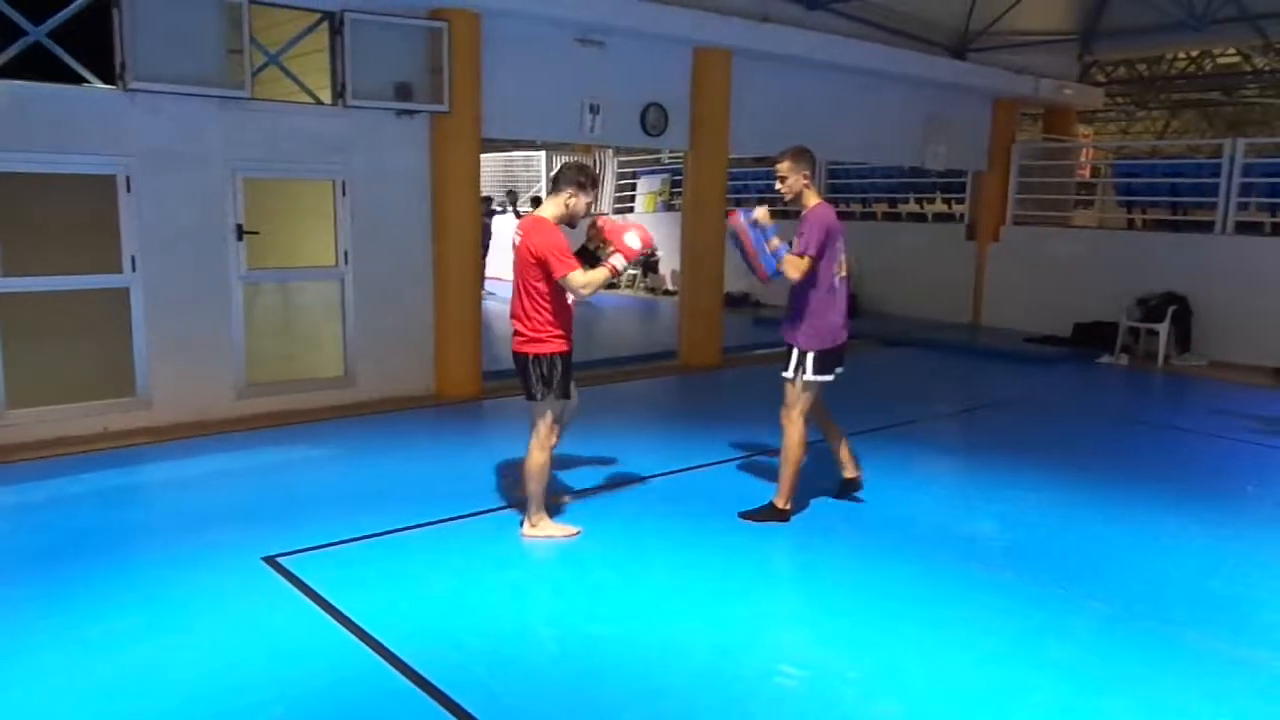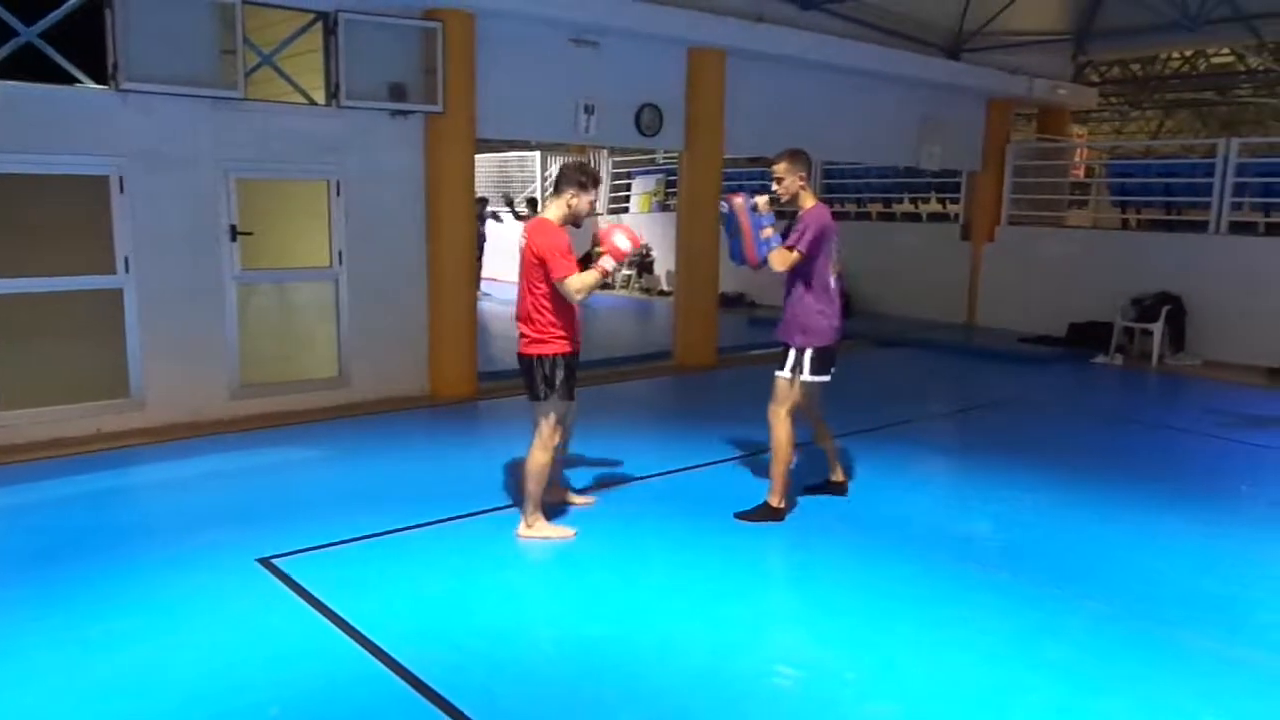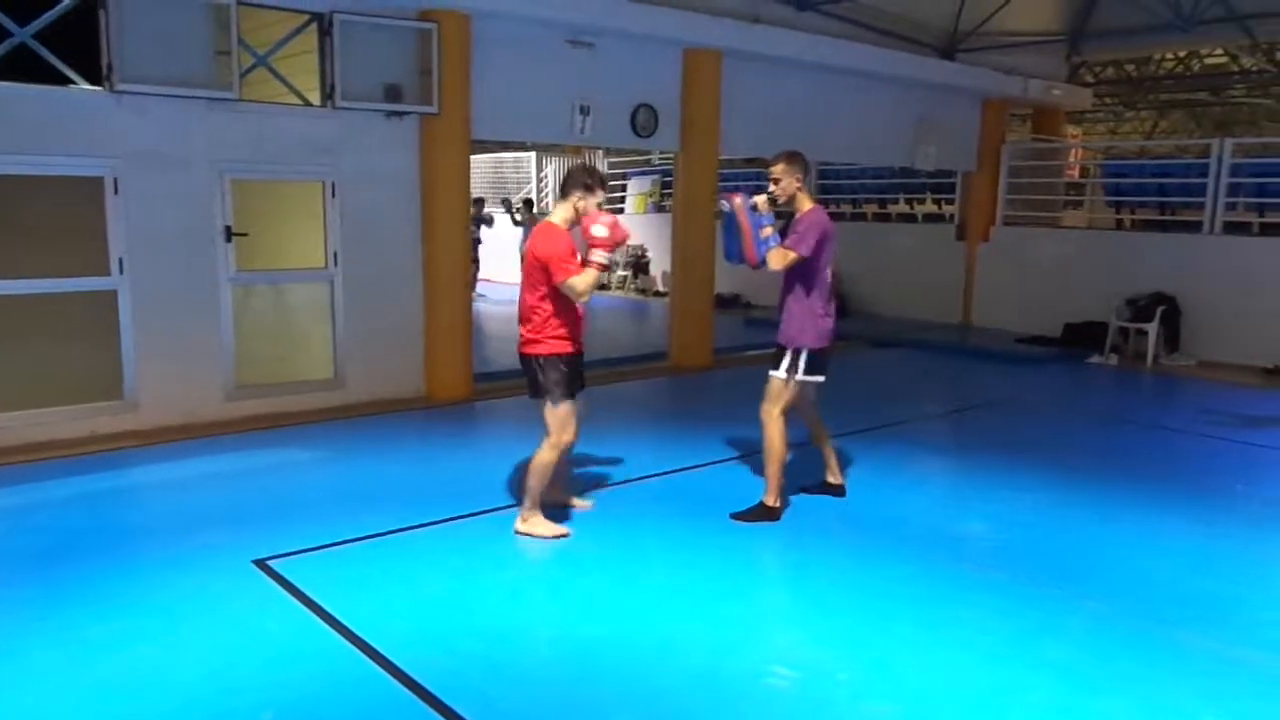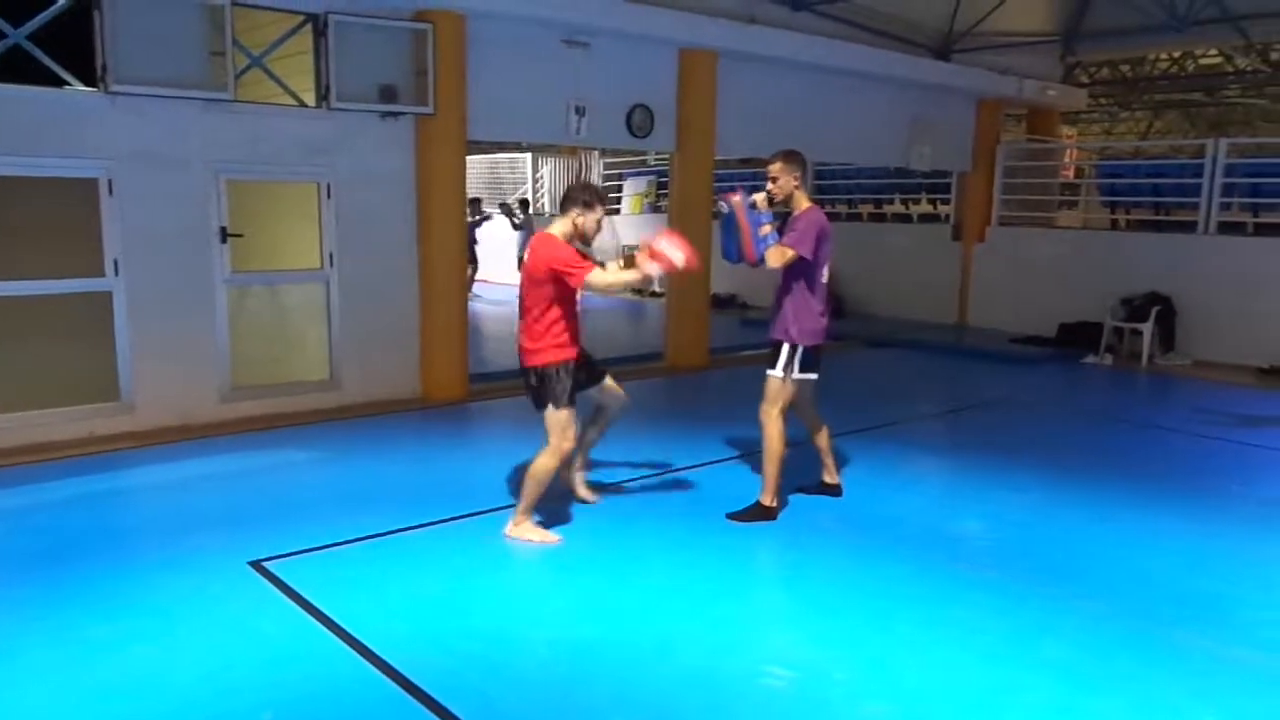
dt=0.1s
person 1, frame 1
left shoulder: (817, 219)
right shoulder: (819, 216)
left elbow: (794, 272)
left wrist: (769, 230)
left hip: (813, 335)
right hip: (826, 331)
left knee: (792, 415)
right knee: (814, 408)
left ankle: (782, 503)
right ankle: (850, 472)
person 1, frame 2
left shoulder: (814, 219)
right shoulder: (811, 218)
left elbow: (779, 264)
right elbow: (774, 260)
left hip: (808, 333)
right hip: (817, 331)
left knee: (779, 412)
right knee: (806, 407)
left ankle: (776, 503)
right ankle: (836, 476)
person 1, frame 3
left shoulder: (814, 221)
right shoulder: (801, 221)
left elbow: (776, 262)
right elbow: (761, 259)
left hip: (803, 335)
right hip: (805, 332)
left knee: (771, 412)
right knee: (805, 408)
left ankle: (771, 502)
right ankle: (834, 478)
person 1, frame 4
left shoulder: (811, 220)
right shoulder: (797, 220)
left elbow: (775, 260)
right elbow: (758, 257)
left hip: (798, 333)
right hip: (799, 330)
left knee: (771, 411)
right knee: (804, 407)
left ankle: (768, 502)
right ankle: (830, 478)
person 2, frame 1
left shoulder: (532, 224)
right shoulder: (547, 235)
right elbow: (581, 286)
right wrist: (620, 258)
left hip: (543, 343)
right hip: (544, 348)
left knee: (556, 420)
right knee: (547, 432)
left ankle: (536, 486)
right ankle: (536, 520)
person 2, frame 2
left shoulder: (540, 227)
right shoulder: (550, 236)
right elbow: (575, 290)
left wrist: (594, 257)
right wrist: (610, 260)
left hip: (551, 345)
right hip: (549, 349)
left knee: (564, 421)
right knee: (548, 435)
left ankle: (556, 488)
right ankle: (531, 520)
person 2, frame 3
left shoulder: (556, 234)
right shoulder: (552, 240)
left elbow: (575, 272)
right elbow: (579, 288)
left wrist: (600, 250)
right wrist: (601, 253)
left hip: (564, 345)
right hip: (547, 351)
left knee: (570, 427)
right knee: (562, 436)
left ankle: (557, 490)
right ankle: (528, 515)
person 2, frame 4
left shoulder: (554, 244)
right shoulder: (553, 251)
left elbow: (590, 274)
right elbow: (605, 283)
left wrist: (616, 265)
right wrist: (653, 269)
left hip: (566, 351)
right hip: (547, 359)
left knee: (615, 399)
right knee: (561, 443)
left ankle: (575, 470)
right ankle: (520, 521)
